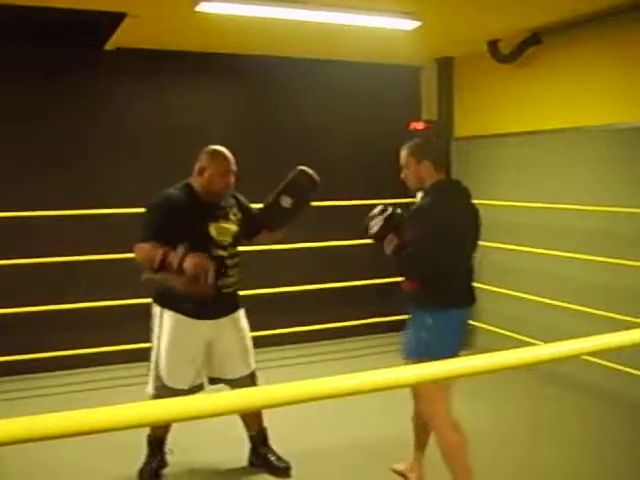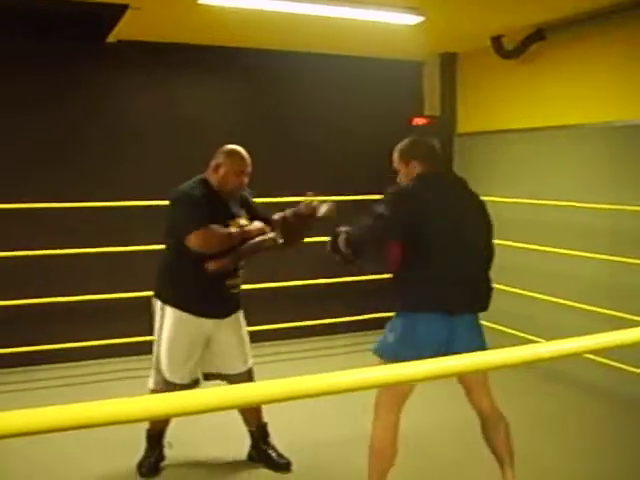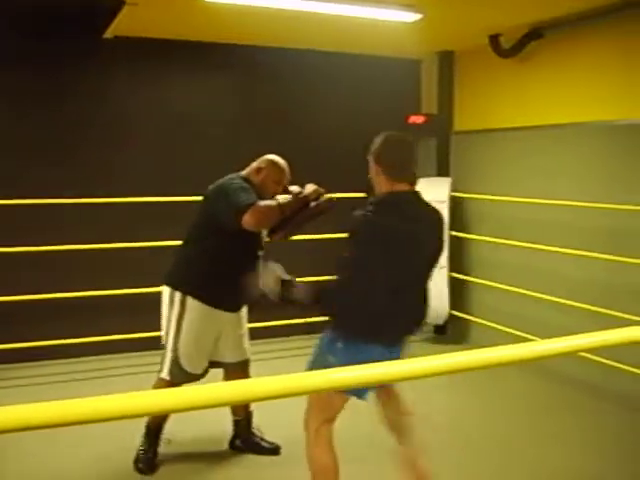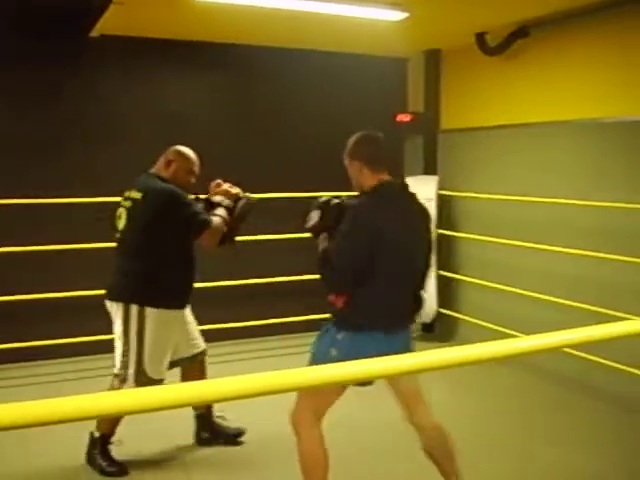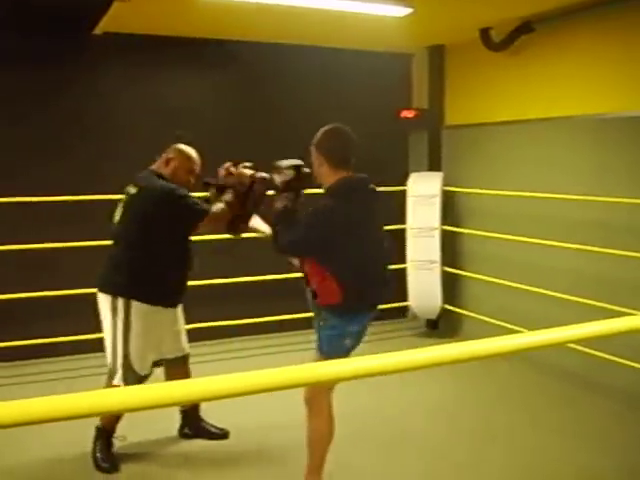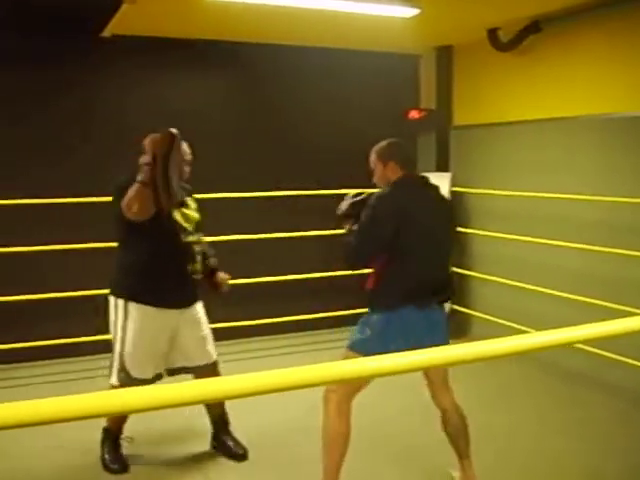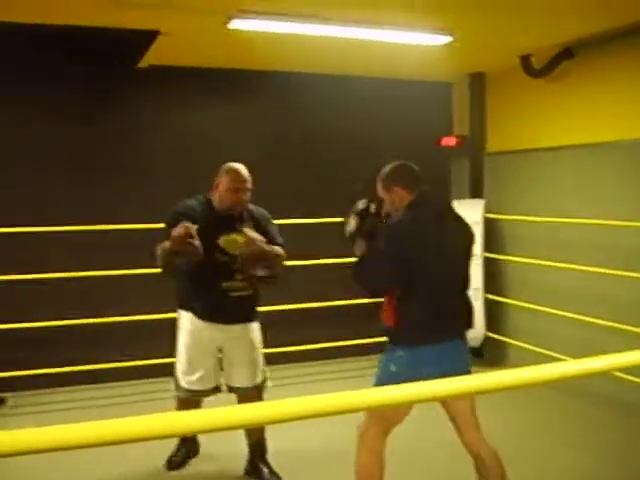
dt=0.7s
person 1, frame 1
left shoulder: (431, 209)
right shoulder: (459, 203)
left elbow: (416, 267)
left wrist: (390, 237)
right wrist: (404, 231)
left hip: (434, 313)
right hip: (452, 308)
left knee: (437, 411)
right knee: (421, 391)
person 1, frame 2
left shoulder: (412, 196)
right shoulder: (472, 202)
left elbow: (368, 236)
left wrist: (342, 242)
left hip: (420, 317)
right hip: (464, 315)
left knee: (386, 410)
right knee: (484, 404)
person 1, frame 3
left shoulder: (369, 225)
right shoulder: (429, 218)
left elbow: (352, 293)
left hip: (357, 337)
right hip: (394, 333)
left knee: (317, 424)
right knee: (387, 394)
person 1, frame 4
left shoulder: (364, 214)
right shoulder: (417, 210)
left elbow: (338, 280)
left wrist: (324, 235)
left hip: (354, 330)
right hip: (397, 328)
left knee: (304, 418)
right knee: (421, 416)
person 1, frame 5
left shoulder: (332, 211)
right shoulder: (361, 192)
left elbow: (284, 241)
left wrist: (283, 198)
left hip: (346, 310)
right hip: (357, 294)
left knee: (316, 397)
person 1, frame 6
left shoulder: (387, 201)
right shoulder: (440, 204)
left elbow: (358, 256)
left wrist: (353, 221)
left hip: (392, 315)
right hip: (431, 312)
left knee: (336, 396)
right knee: (443, 396)
person 1, frame 7
left shoulder: (401, 228)
right shoulder: (457, 225)
left elbow: (373, 283)
left wrist: (360, 243)
left hip: (413, 350)
right hip: (452, 344)
left knee: (372, 435)
right knee: (472, 437)
person 2, frame 1
left shoulder: (233, 202)
right shoulder: (169, 204)
left elbow: (263, 234)
right elbow: (142, 250)
right wrist: (179, 260)
left hip: (228, 310)
right hip: (182, 313)
left knee: (244, 379)
right knee: (168, 388)
left ankle: (261, 448)
right ankle: (155, 453)
person 2, frame 2
left shoulder: (239, 200)
right shoulder: (189, 197)
left elbow: (272, 228)
right elbow: (201, 240)
right wrist: (246, 233)
left hip: (226, 308)
right hip: (182, 307)
left knee: (242, 376)
right knee: (169, 380)
left ankle: (260, 443)
right ankle: (154, 446)
person 2, frame 3
left shoulder: (246, 193)
right shoulder: (231, 191)
left elbow: (248, 240)
right elbow: (254, 220)
right wrist: (297, 199)
left hip: (228, 298)
right hip: (193, 295)
left knee: (237, 364)
right knee: (176, 372)
left ankle: (243, 434)
right ankle: (150, 440)
person 2, frame 4
left shoulder: (144, 190)
right shoulder: (166, 196)
left elbow: (189, 224)
right elbow: (210, 236)
left wrist: (212, 202)
right wrist: (224, 205)
left hip: (166, 300)
right hip: (141, 303)
left knee: (194, 357)
right knee: (132, 379)
left ankle: (207, 426)
right ankle: (97, 446)
person 2, frame 5
left shoulder: (152, 190)
right shoulder: (162, 193)
left elbow: (191, 216)
right elbow: (210, 222)
left wrist: (225, 189)
right wrist: (234, 192)
left hip: (160, 296)
right hip: (130, 297)
left knee: (177, 359)
right knee: (126, 374)
left ankle: (190, 420)
right ankle: (102, 439)
person 2, frame 6
left shoulder: (183, 193)
right shoulder: (135, 189)
right elbow: (138, 211)
left wrist: (212, 269)
right wrist: (150, 163)
left hip: (187, 301)
right hip: (141, 302)
left knee: (208, 368)
right knee: (129, 377)
left ankle: (221, 433)
right ankle: (110, 441)
person 2, frame 7
left shoulder: (257, 217)
right shoulder: (189, 212)
left elbow: (278, 257)
right elbow: (163, 262)
left wrist: (260, 249)
right wrist: (174, 242)
left hip: (242, 320)
right hip: (196, 317)
left knee: (251, 389)
right knee: (189, 388)
right ankle: (187, 442)
